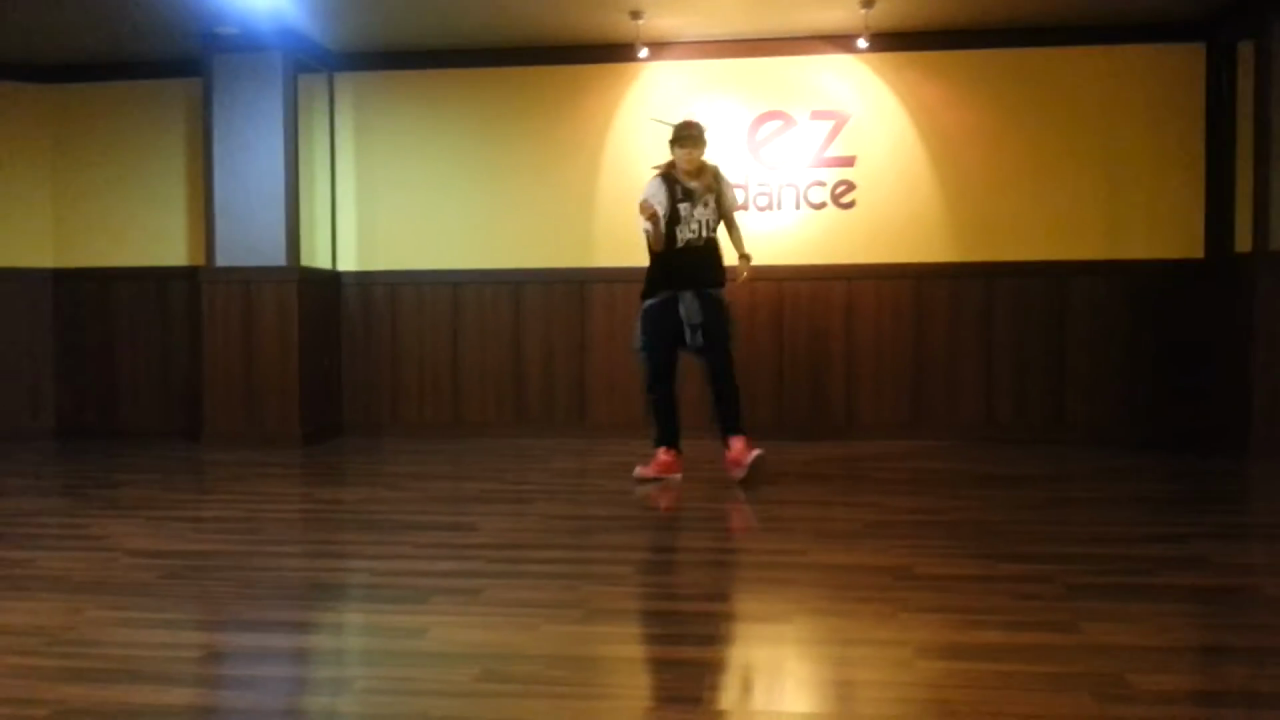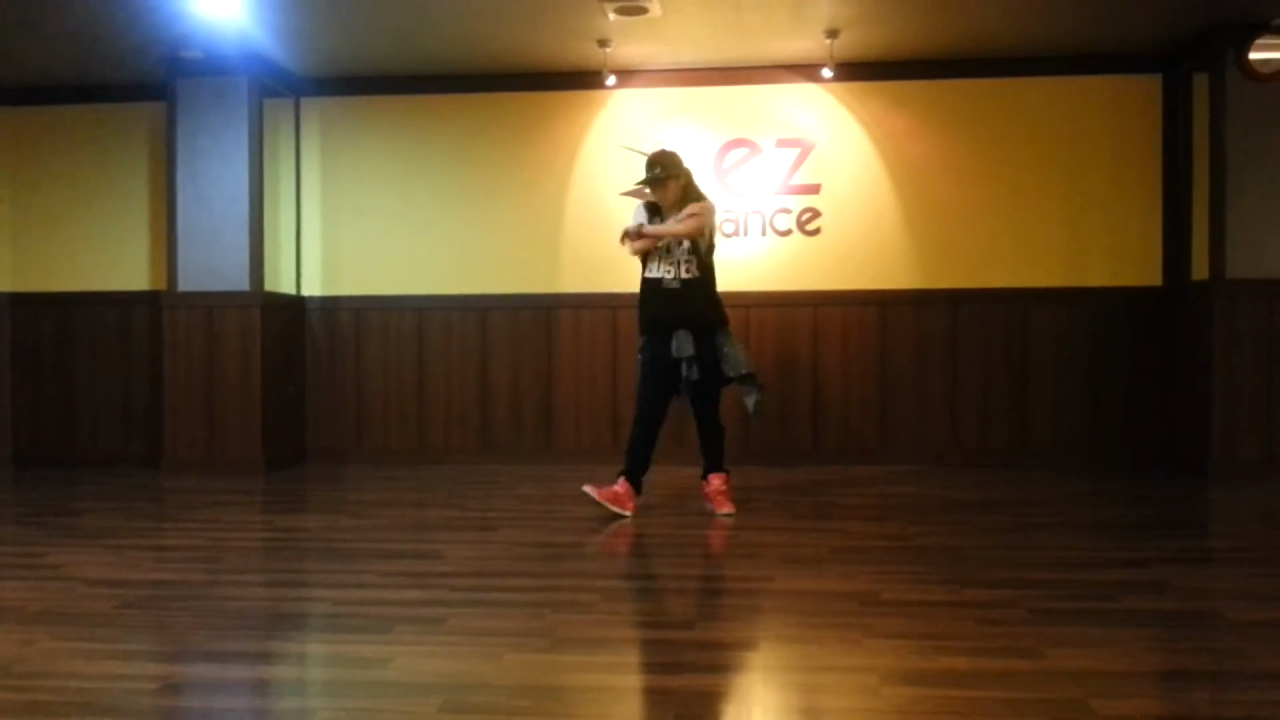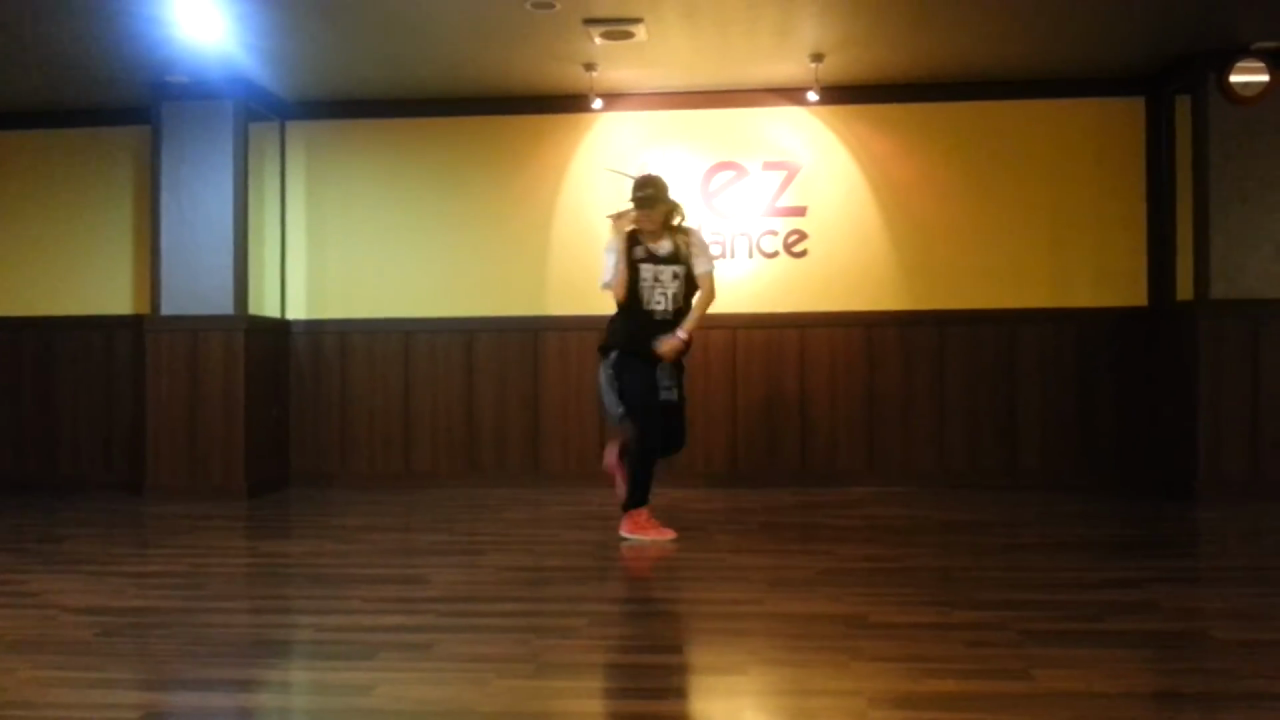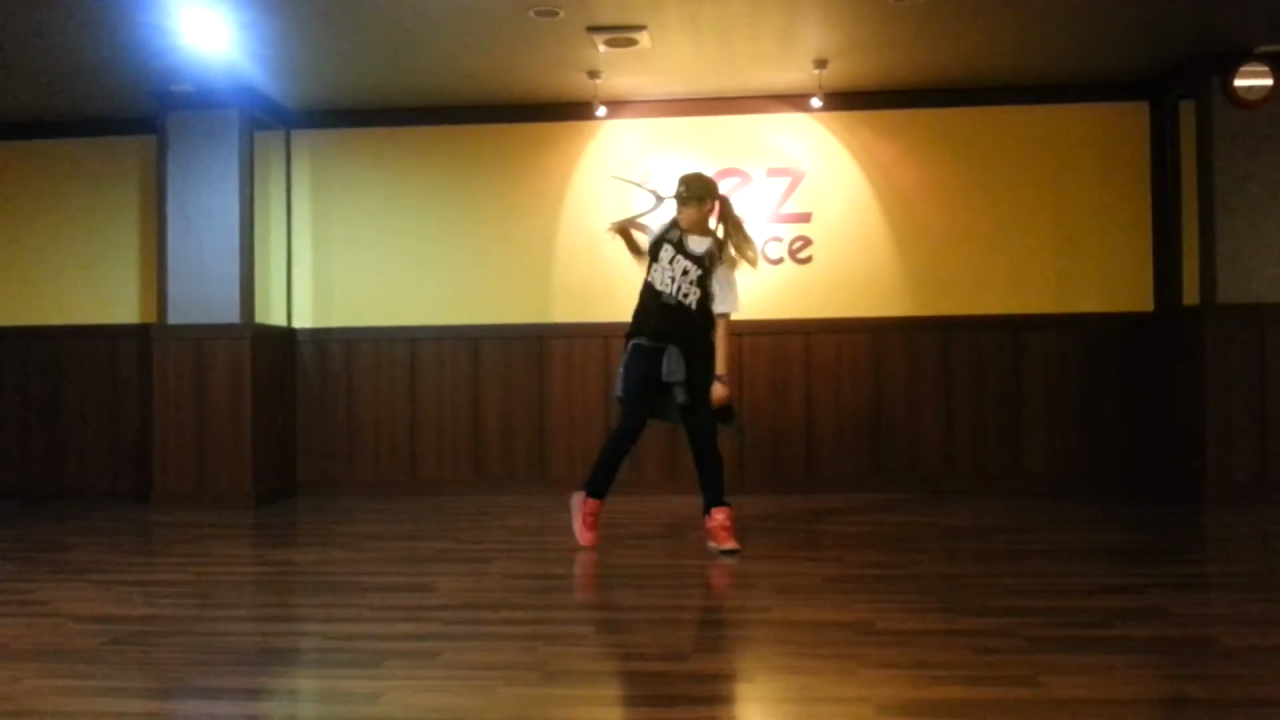
dt=0.7s
person 1, frame 1
left shoulder: (716, 179)
right shoulder: (659, 185)
left elbow: (728, 216)
right elbow: (656, 244)
left wrist: (741, 253)
right wrist: (651, 222)
left hip: (706, 288)
right hip: (665, 291)
left knee: (720, 367)
right knee: (659, 375)
left ankle: (736, 449)
right ankle: (667, 455)
person 1, frame 2
left shoulder: (702, 208)
right shoulder: (646, 211)
left elbow: (690, 229)
right elbow: (636, 248)
left wrist: (646, 232)
right wrist: (664, 234)
left hip: (700, 325)
right hip: (658, 326)
left knee: (706, 406)
right knee: (649, 409)
left ankle: (716, 485)
right ankle: (627, 488)
person 1, frame 3
left shoulder: (690, 241)
right shoulder: (624, 247)
left elbow: (707, 293)
right elbow: (619, 294)
left wrist: (681, 334)
right wrist: (619, 241)
left hip: (666, 354)
right hip: (629, 352)
left knee: (671, 438)
right knee: (648, 431)
left ankle: (622, 454)
right ankle: (636, 516)
person 1, frame 4
left shoulder: (720, 258)
right shoulder: (669, 230)
left elbow: (722, 322)
right elbow: (645, 257)
left wrist: (721, 377)
right wrist: (627, 235)
left hip: (692, 356)
right hip: (648, 346)
left knee: (704, 439)
right knee: (628, 427)
left ankle: (718, 521)
right ankle: (590, 502)
